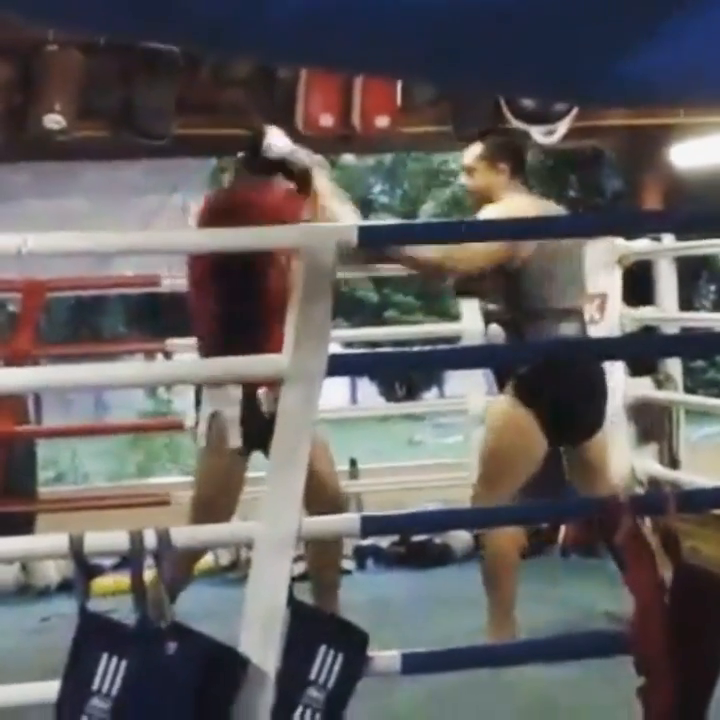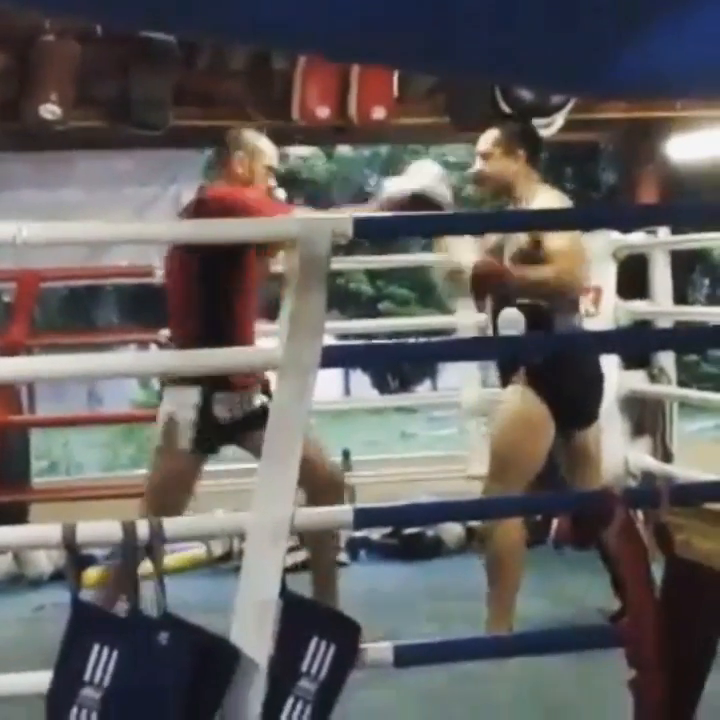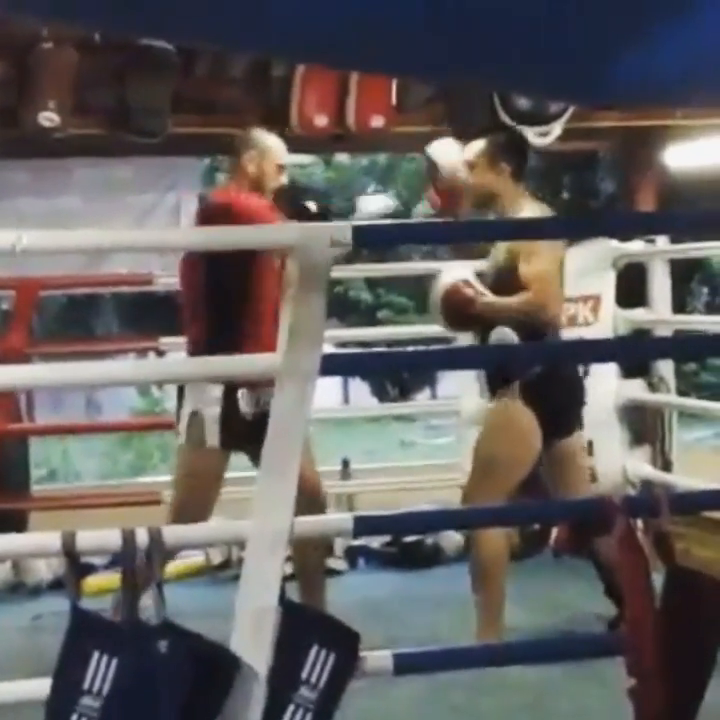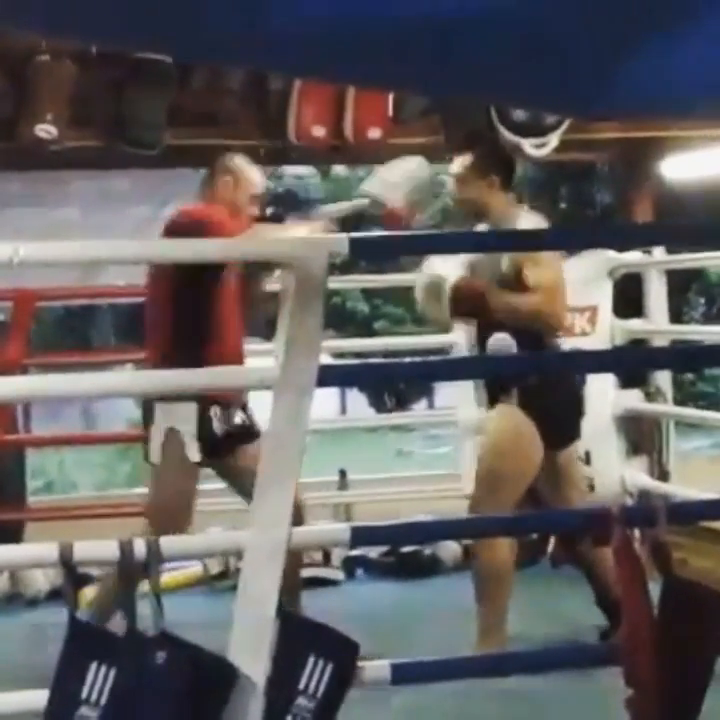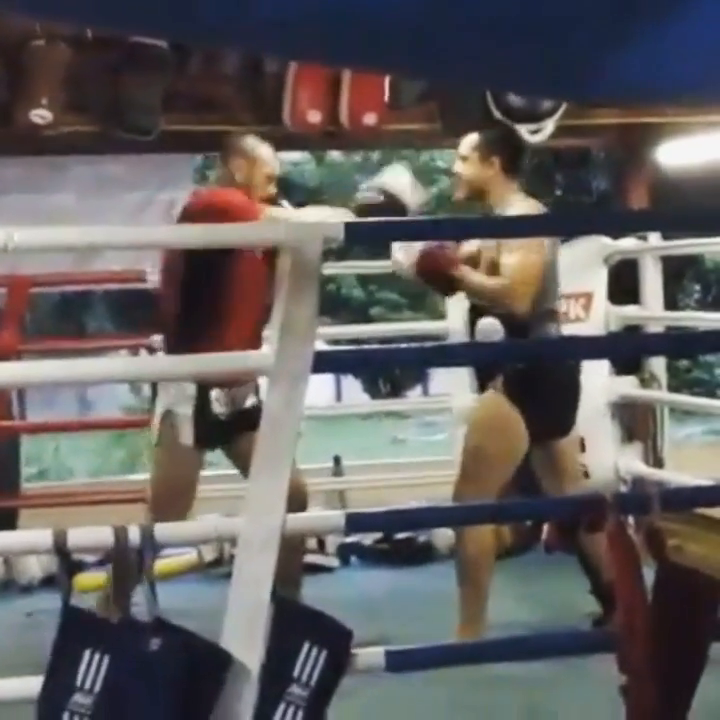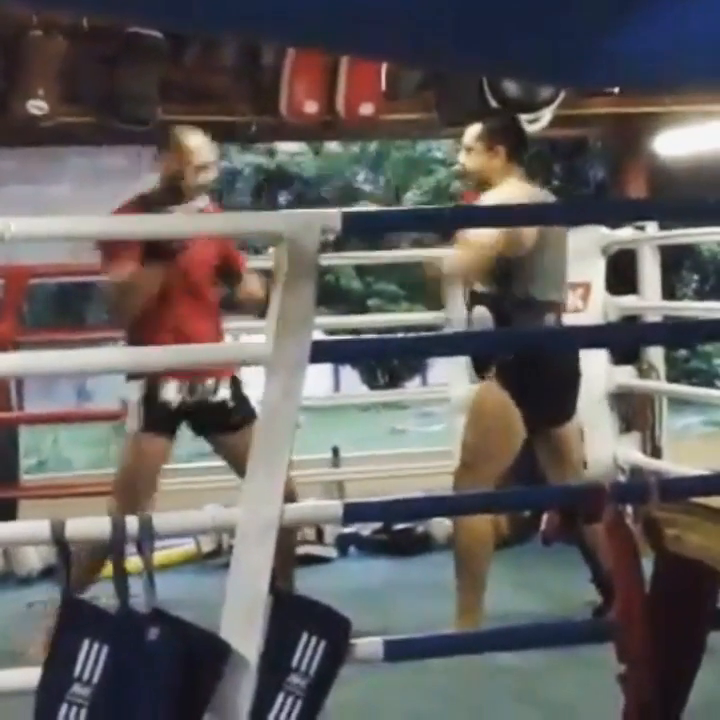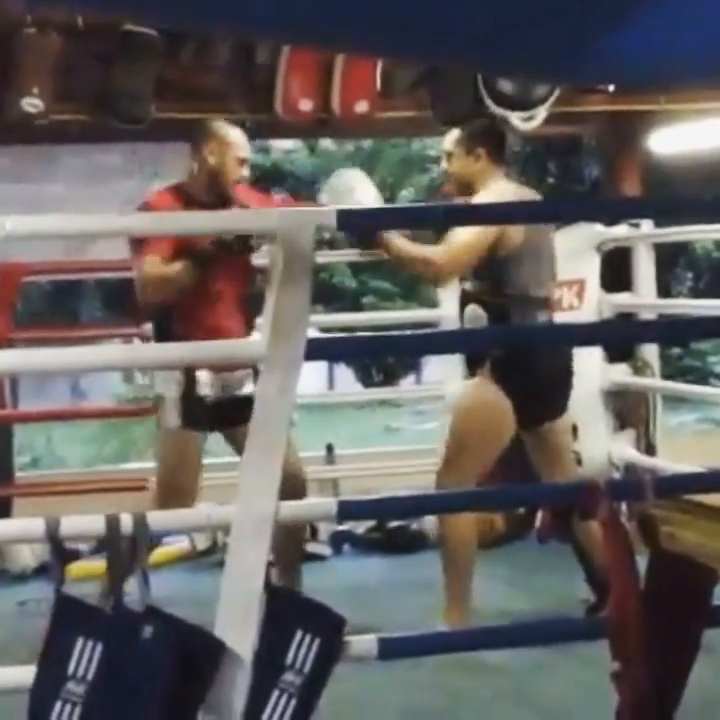
dt=0.5s
person 1, frame 1
left shoulder: (506, 213)
right shoulder: (556, 214)
left elbow: (458, 258)
left wrist: (388, 246)
left hip: (541, 371)
right hip: (579, 366)
left knee: (490, 501)
right knee: (604, 498)
left ankle: (502, 635)
person 1, frame 2
left shoulder: (545, 204)
right shoulder: (521, 212)
left elbow: (571, 276)
right elbow: (494, 277)
left wrist: (506, 276)
left hip: (547, 365)
right hip: (572, 363)
left knee: (500, 495)
right knee: (592, 493)
left ankle: (499, 629)
person 1, frame 3
left shoulder: (528, 222)
right shoulder: (506, 219)
left elbow: (546, 306)
left wrist: (479, 305)
right wrist: (448, 195)
left hip: (532, 377)
right hip: (553, 375)
left knee: (481, 503)
left ankle: (489, 639)
person 1, frame 4
left shoulder: (527, 232)
right shoulder: (490, 235)
left elbow: (553, 314)
right elbow: (472, 289)
left wrist: (485, 300)
left hip: (533, 388)
right hip: (547, 387)
left knee: (487, 515)
right knee: (573, 512)
left ankle: (491, 646)
right ankle: (629, 620)
person 1, frame 5
left shoulder: (516, 217)
right shoulder: (499, 222)
left elbow: (513, 298)
right elbow: (467, 263)
left wrist: (455, 269)
left hip: (523, 373)
right hip: (552, 367)
left knee: (472, 500)
right knee: (571, 497)
left ankle: (470, 634)
right ankle: (620, 608)
person 1, frame 6
left shoulder: (502, 201)
right shoulder: (540, 200)
left elbow: (458, 270)
left wrist: (448, 269)
left hip: (517, 360)
right hip: (552, 354)
left knee: (471, 489)
right knee: (573, 486)
left ankle: (468, 624)
person 1, frame 7
left shoulder: (492, 202)
right shoulder: (528, 200)
left elbow: (441, 267)
left wrist: (381, 236)
right wrist: (457, 220)
left hip: (511, 357)
right hip: (545, 351)
left knee: (454, 483)
right knee: (565, 483)
left ankle: (455, 618)
right ankle: (613, 596)
person 2, frame 1
left shoulder: (264, 211)
right shoulder: (235, 203)
right elbow: (338, 219)
right wrist: (309, 170)
left hip: (278, 386)
right hip: (235, 390)
left knee: (329, 502)
right knee: (205, 526)
person 2, frame 2
left shoulder: (249, 208)
right shoulder: (219, 203)
right wrist: (386, 204)
left hip: (243, 386)
right hip: (200, 391)
left knee: (325, 483)
right knee: (156, 522)
left ankle: (328, 612)
person 2, frame 3
left shoulder: (252, 212)
right shoulder: (227, 205)
left hip: (259, 387)
right hip: (221, 388)
left knee: (310, 500)
right knee: (187, 521)
person 2, frame 4
left shoulder: (218, 235)
right shoulder: (193, 222)
left elbow: (241, 302)
left wrist: (254, 272)
left hip: (224, 405)
right hip: (183, 407)
left knee: (285, 511)
right knee: (164, 539)
person 2, frame 5
left shoulder: (255, 222)
right shoulder: (212, 204)
right elbow: (304, 224)
left hip: (238, 386)
right hip: (192, 387)
left knee: (292, 499)
right knee: (163, 523)
right ankle: (104, 622)
person 2, frame 6
left shoulder: (211, 219)
right shoulder: (128, 220)
left elbow: (244, 286)
right elbow: (124, 305)
left wrist: (268, 293)
right wrist: (166, 240)
left hip: (216, 381)
right hip: (158, 383)
left knee: (279, 493)
right knee: (127, 512)
person 2, frame 7
left shoulder: (242, 201)
right shoulder: (160, 208)
right elbow: (149, 289)
right wrist: (206, 259)
left hip: (238, 372)
right hip: (187, 375)
left knee: (291, 481)
right knee: (173, 507)
